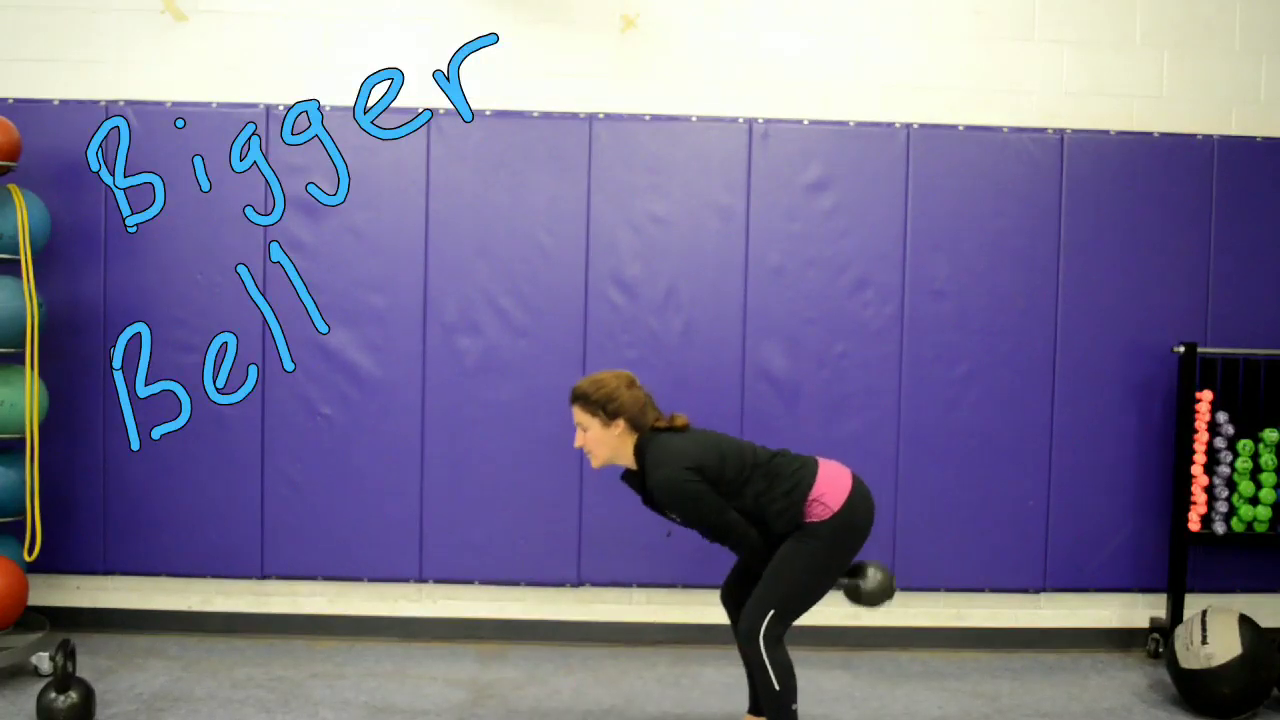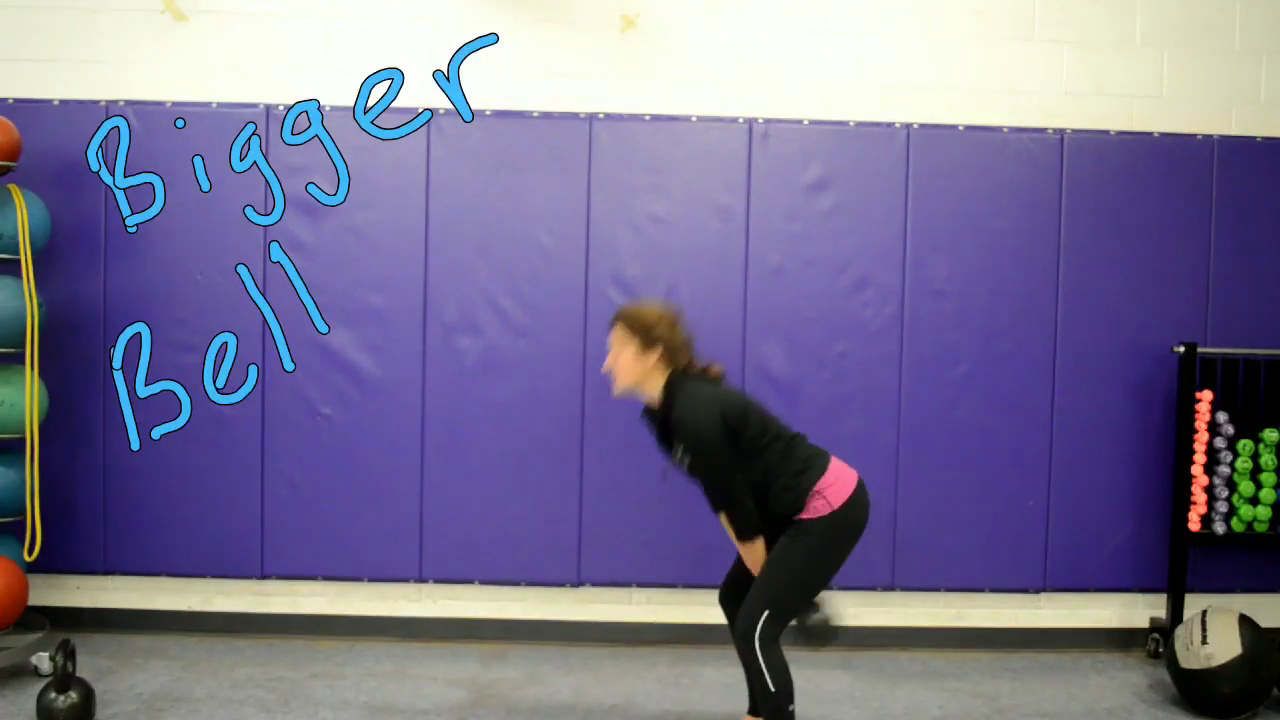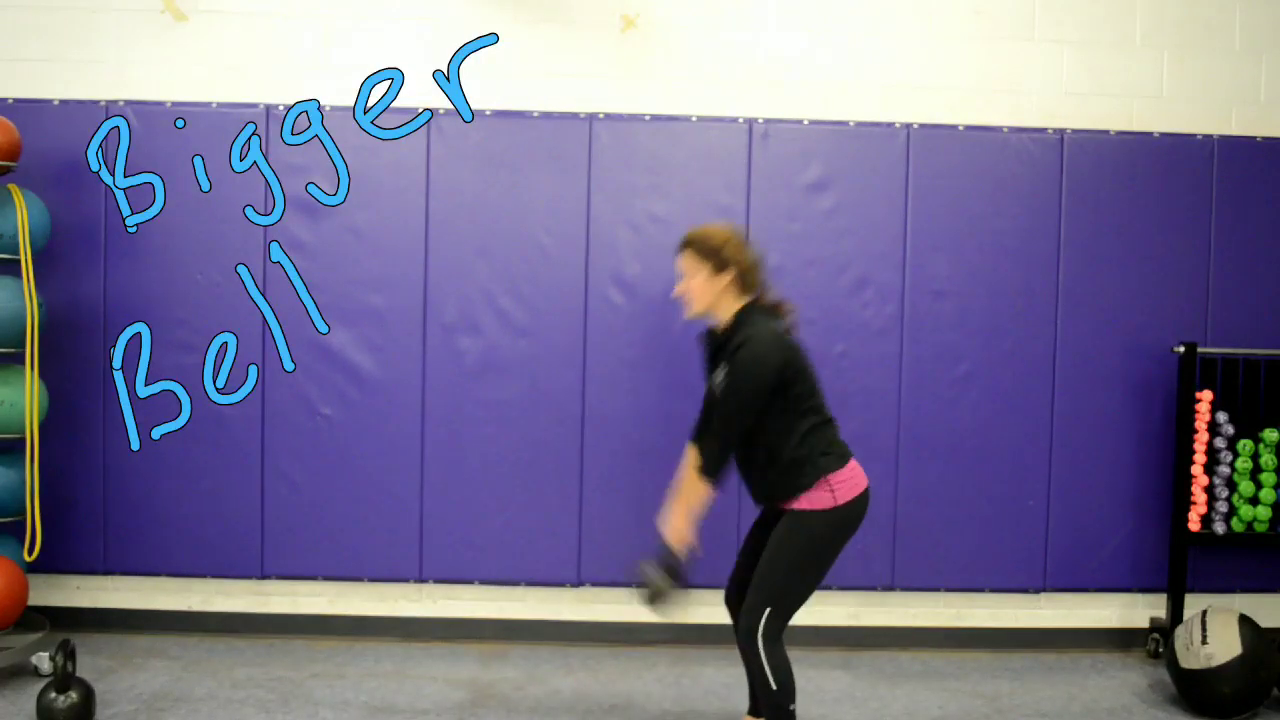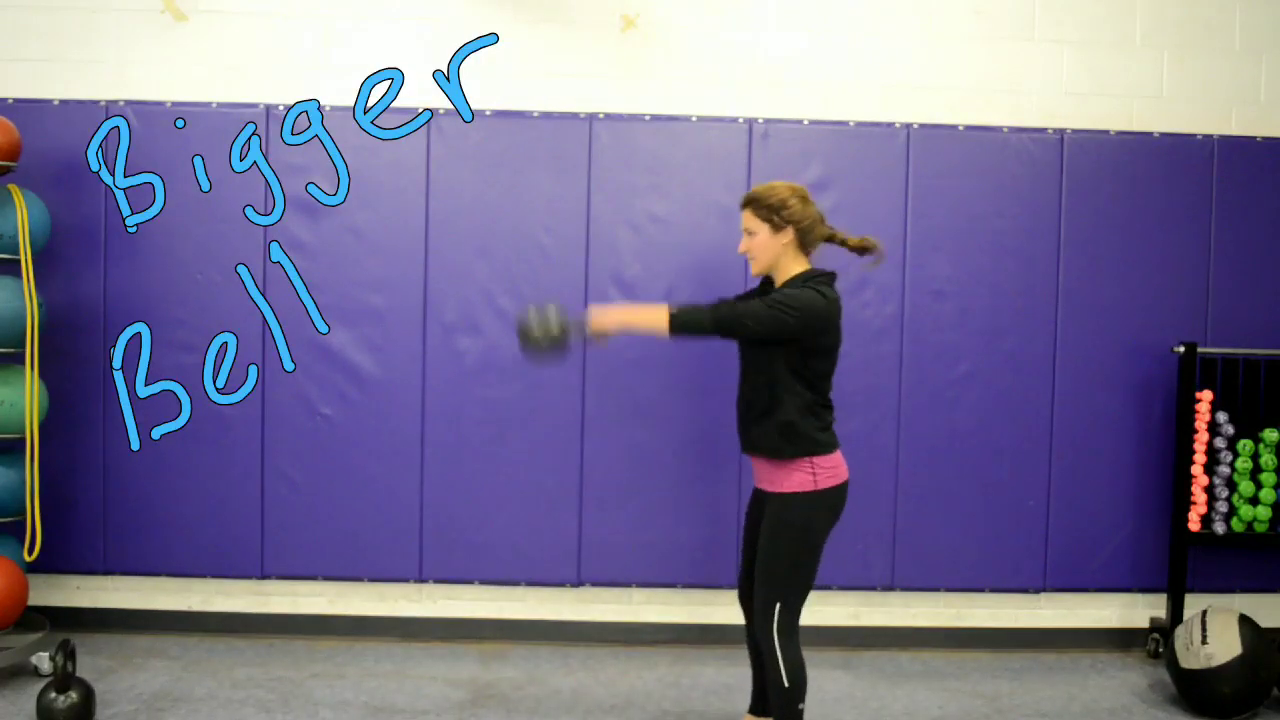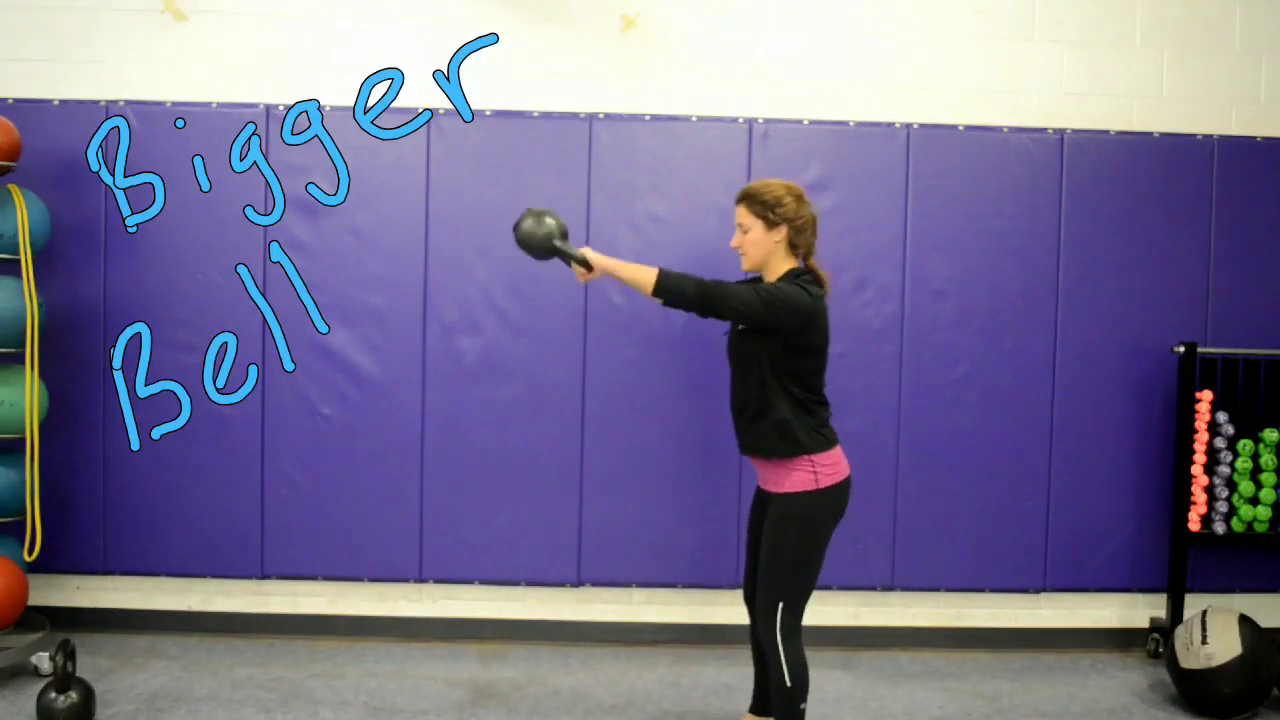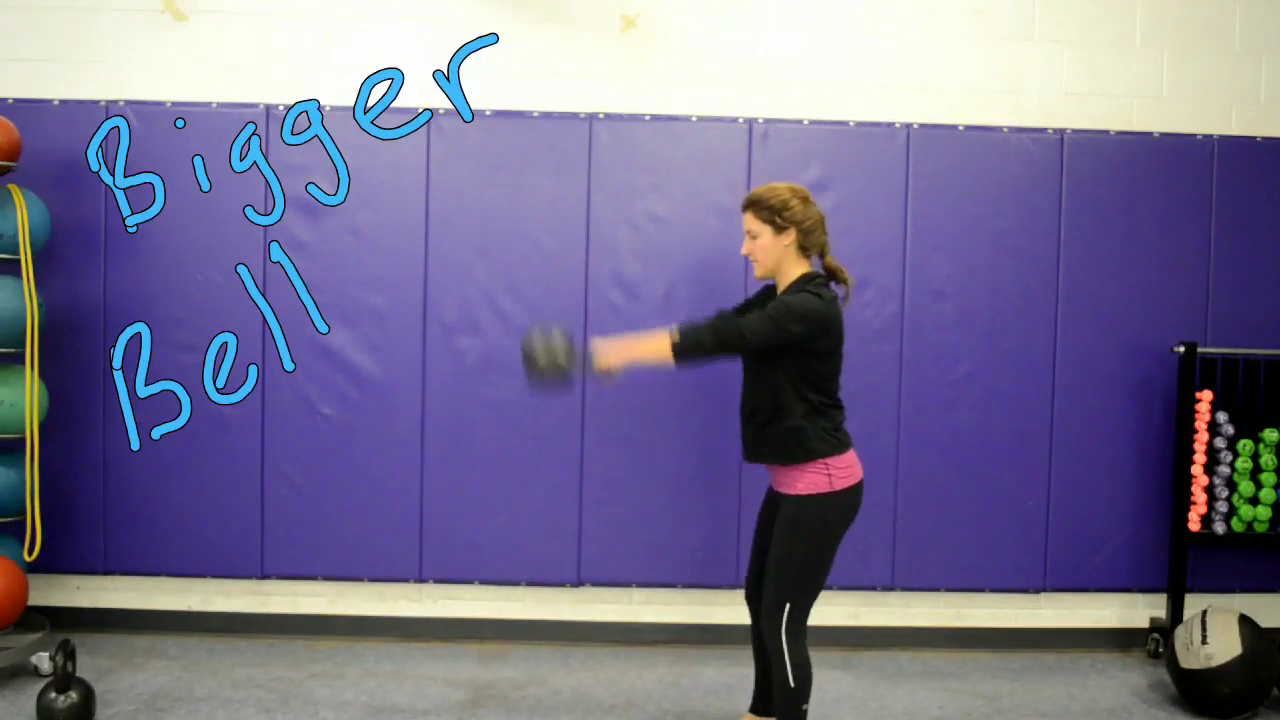
dt=0.2s
person 1, frame 1
left shoulder: (669, 473)
right shoulder: (653, 460)
left elbow: (738, 535)
right elbow: (736, 527)
left wrist: (784, 583)
left hip: (835, 511)
right hip: (815, 505)
left knee: (758, 628)
right knee: (738, 597)
person 1, frame 2
left shoulder: (696, 414)
right shoulder: (671, 408)
left elbow: (734, 499)
right elbow: (725, 496)
left wrist: (763, 570)
right wrist: (761, 568)
left hip: (830, 508)
right hip: (806, 504)
left knee: (756, 628)
right knee: (735, 598)
person 1, frame 3
left shoulder: (760, 346)
right shoulder: (727, 339)
left elbow: (727, 437)
right elbow: (710, 431)
left wrist: (685, 517)
right wrist: (677, 506)
left hip: (827, 499)
right hip: (793, 496)
left knee: (759, 624)
right knee: (740, 602)
person 1, frame 4
left shoulder: (809, 304)
right shoulder: (777, 295)
left elbow: (712, 320)
right elbow: (714, 315)
left wrist: (617, 318)
right wrist: (619, 317)
left hip: (807, 484)
right hip: (778, 480)
left knee: (774, 618)
right knee: (753, 599)
person 1, frame 5
left shoulder: (793, 303)
right shoulder: (769, 294)
left elbow: (701, 295)
right elbow: (706, 295)
left wrist: (606, 263)
right wrist: (604, 266)
left hip: (809, 483)
right hip: (779, 479)
left knee: (777, 618)
right knee: (759, 600)
person 1, frame 6
left shoulder: (808, 309)
right shoulder: (779, 300)
left elbow: (718, 341)
right elbow: (716, 330)
left wrist: (622, 353)
right wrist: (622, 349)
left hip: (821, 486)
right hip: (792, 481)
left knee: (783, 617)
right knee: (761, 600)
